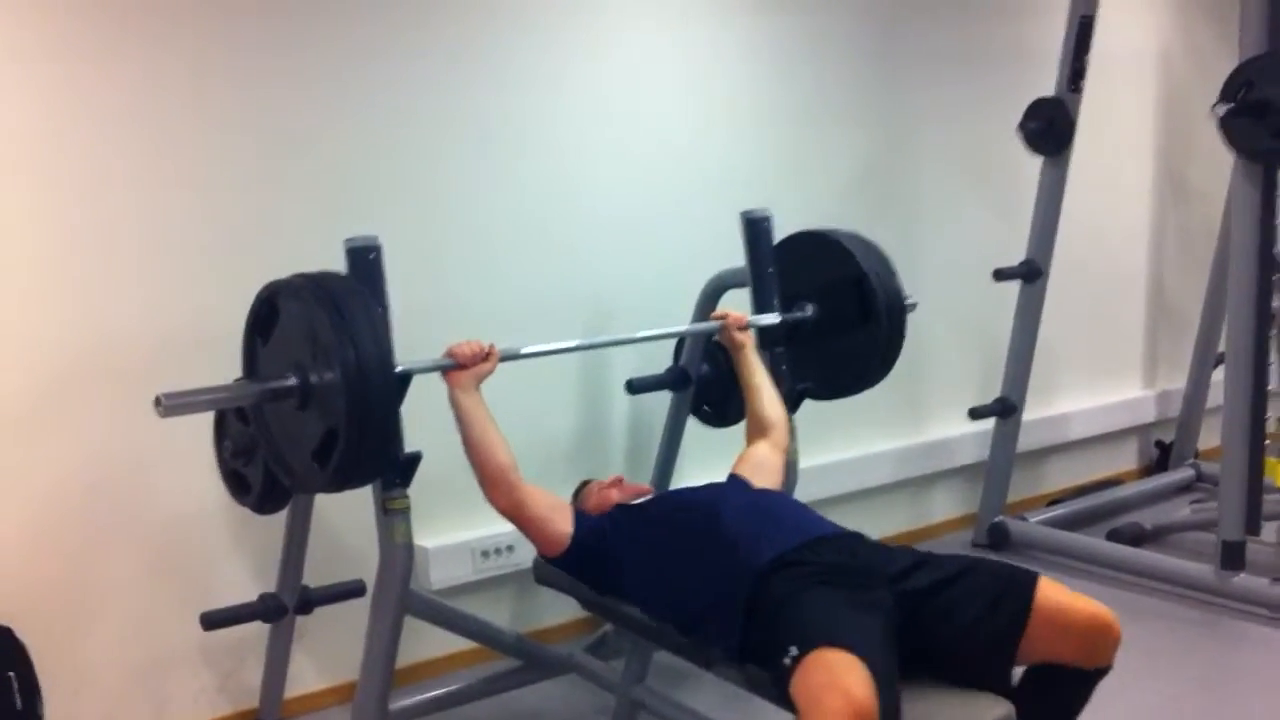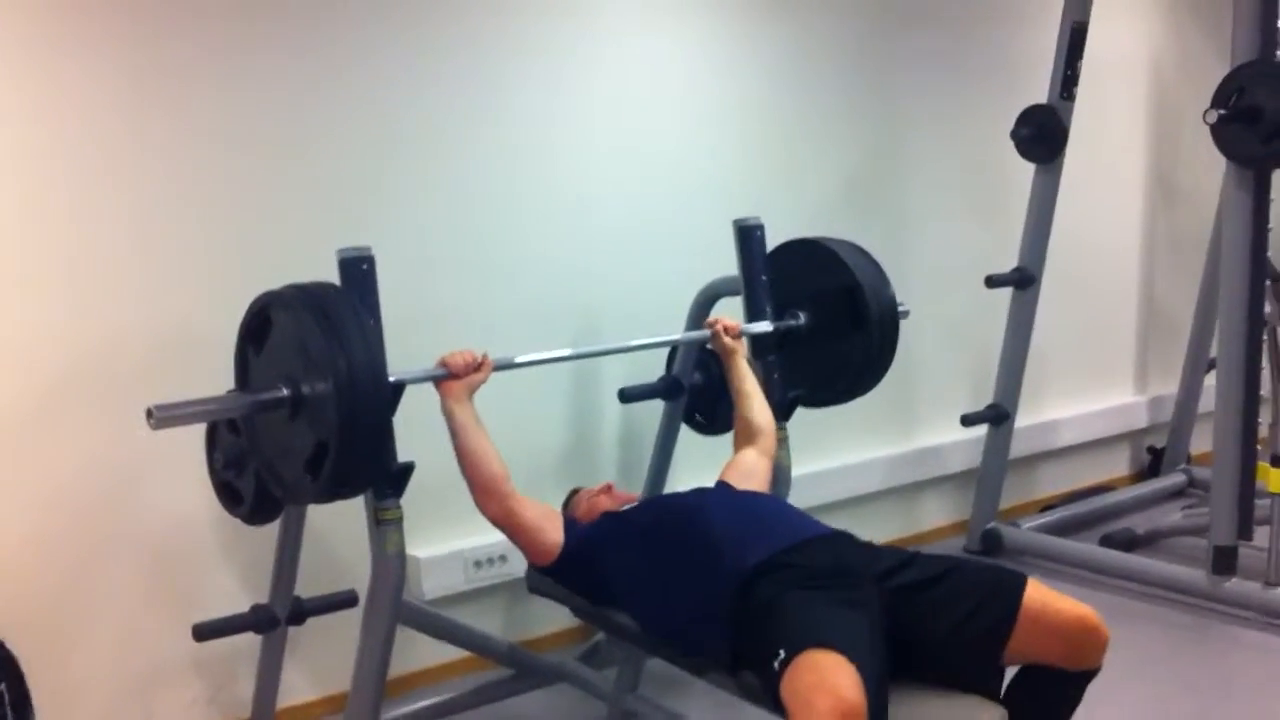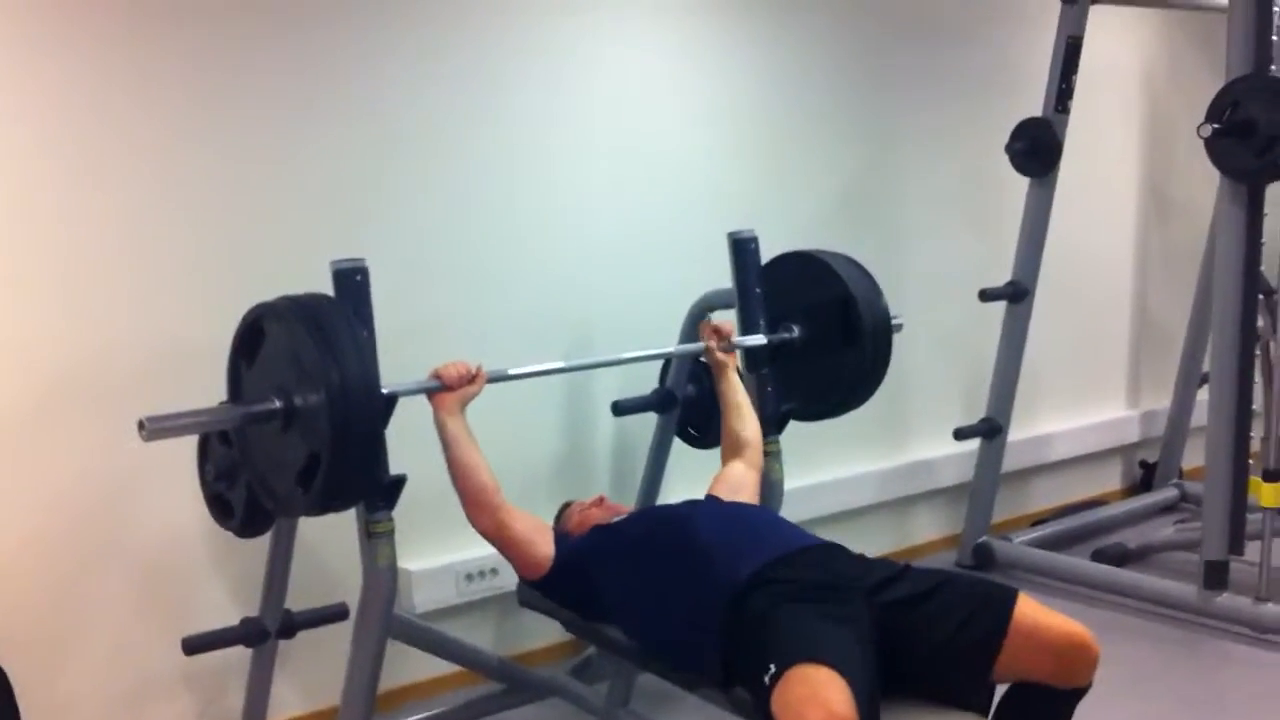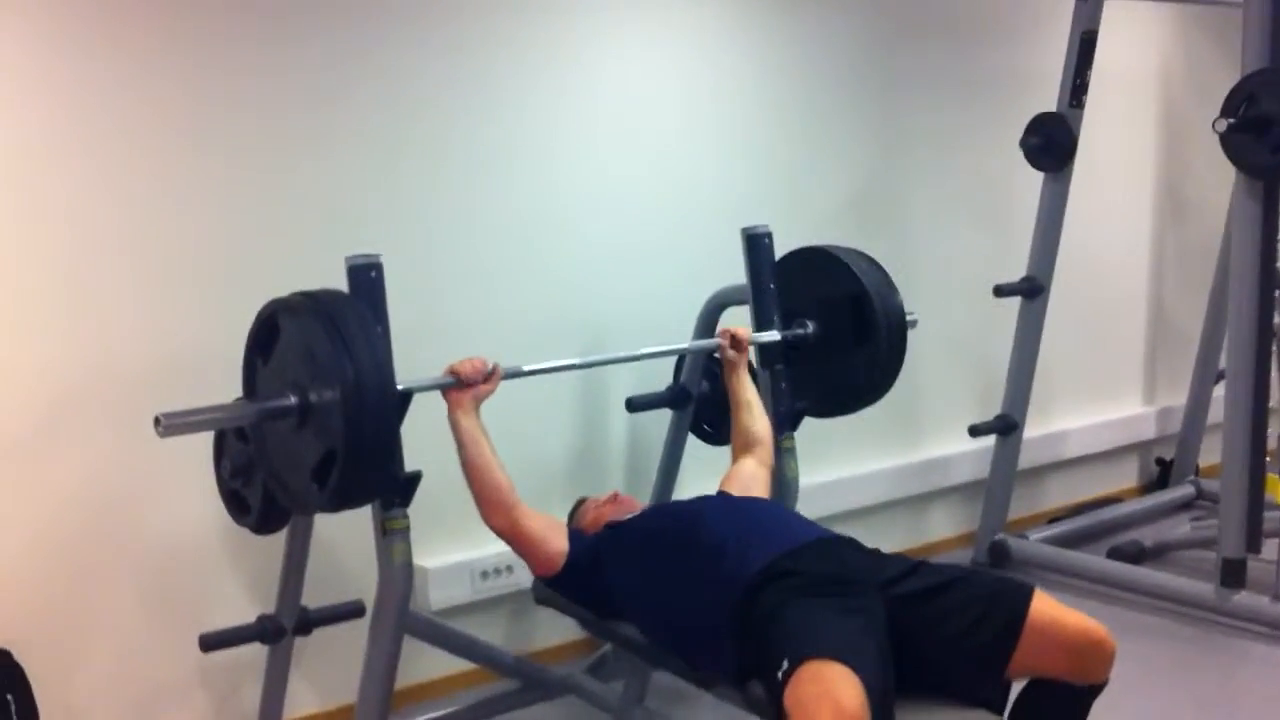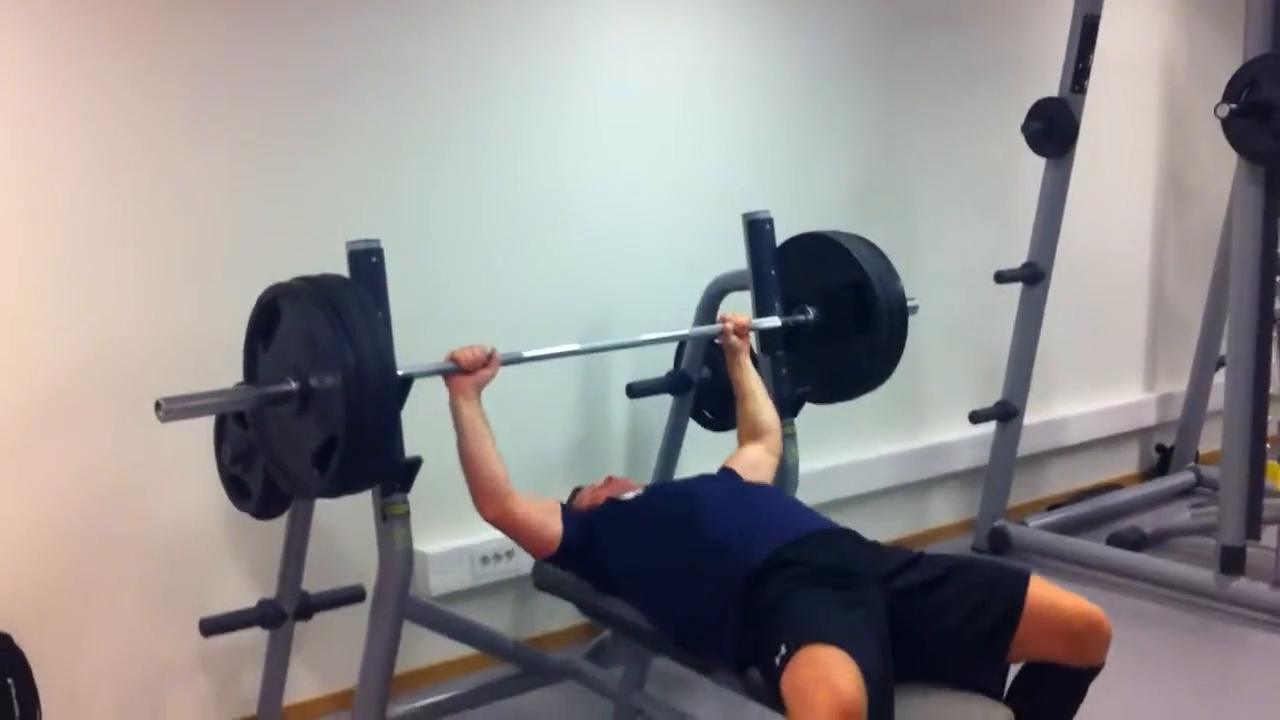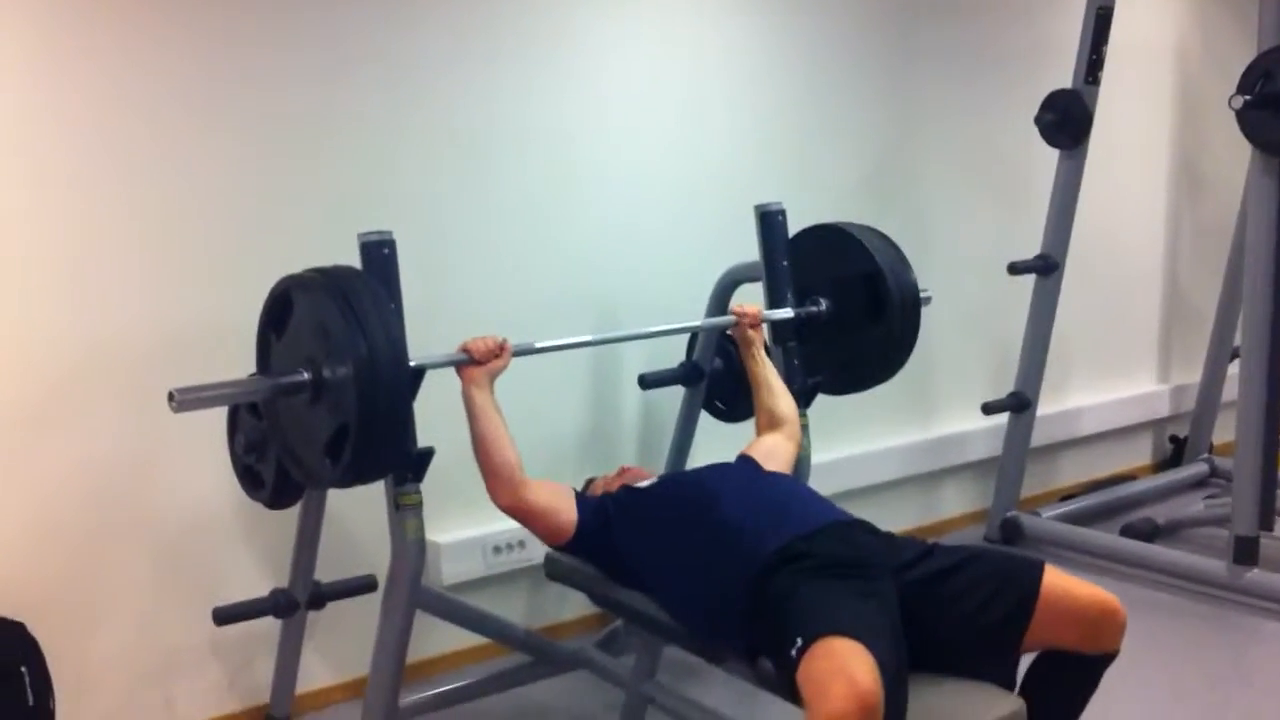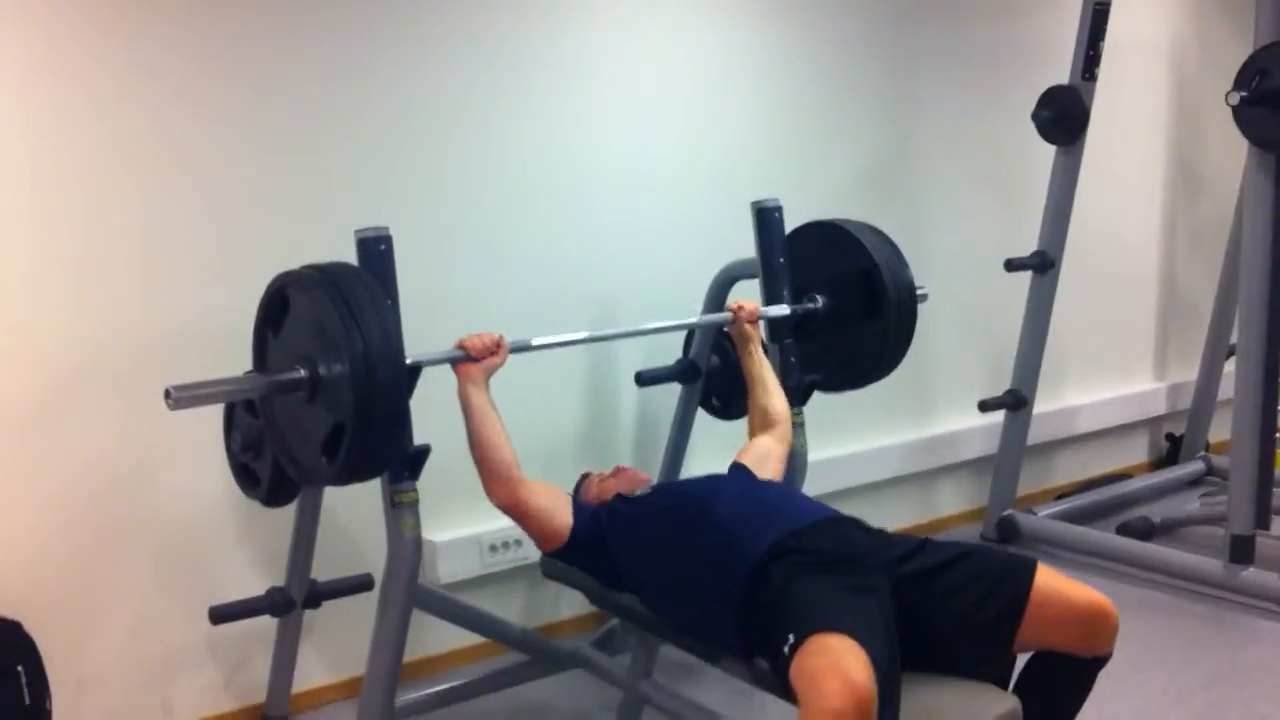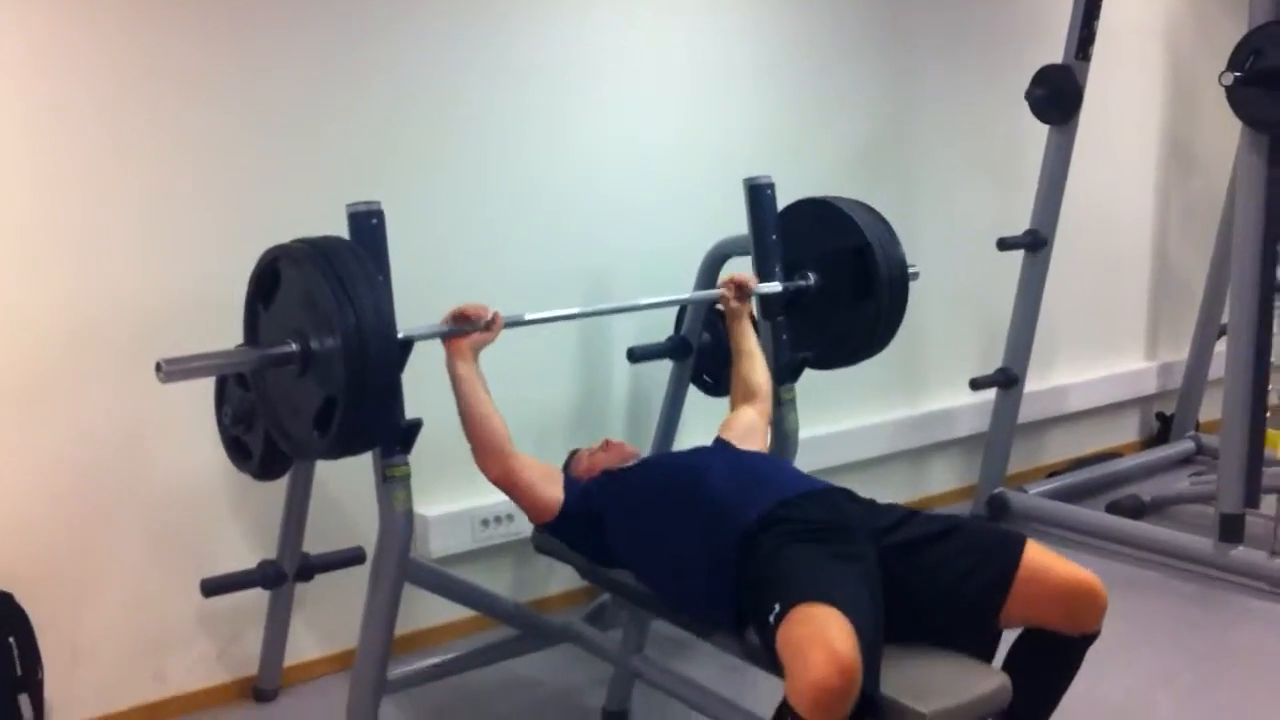
dt=0.2s
person 1, frame 1
left shoulder: (719, 500)
right shoulder: (600, 540)
left elbow: (771, 437)
right elbow: (510, 494)
left wrist: (743, 350)
right wrist: (465, 389)
left hip: (868, 562)
right hip: (787, 591)
left knee: (1092, 631)
person 1, frame 2
left shoulder: (704, 507)
right shoulder: (591, 548)
left elbow: (758, 445)
right elbow: (501, 503)
left wrist: (734, 358)
right wrist: (457, 399)
left hip: (855, 562)
right hip: (775, 593)
left knee: (1080, 635)
person 1, frame 3
left shoulder: (695, 520)
right shoulder: (584, 563)
left elbow: (745, 455)
right elbow: (493, 517)
left wrist: (724, 369)
right wrist: (449, 412)
left hip: (849, 575)
right hip: (766, 606)
left knee: (1071, 651)
person 1, frame 4
left shoulder: (707, 515)
right shoulder: (597, 560)
left elbow: (755, 453)
right elbow: (507, 516)
left wrist: (735, 367)
right wrist: (464, 410)
left hip: (864, 573)
right hip: (779, 602)
left knee: (1087, 649)
person 1, frame 5
left shoulder: (716, 492)
right shoulder: (596, 534)
left elbow: (764, 441)
right elbow: (501, 504)
left wrist: (738, 355)
right wrist: (465, 396)
left hip: (860, 561)
right hip: (778, 591)
left knee: (1083, 630)
person 1, frame 6
left shoulder: (730, 480)
right shoulder: (609, 521)
left elbow: (784, 432)
right elbow: (514, 492)
left wrist: (751, 346)
right wrist: (478, 385)
left hip: (872, 550)
right hip: (790, 581)
left knee: (1098, 619)
person 1, frame 7
left shoulder: (721, 488)
right shoulder: (603, 529)
left elbow: (775, 431)
right elbow: (511, 491)
left wrist: (749, 344)
right wrist: (473, 383)
left hip: (865, 549)
right hip: (784, 580)
left knee: (1091, 621)
person 1, frame 8
left shoulder: (707, 461)
right shoulder: (593, 504)
left elbow: (754, 406)
right elbow: (502, 465)
left wrist: (738, 319)
right wrist: (463, 358)
left hip: (854, 520)
right hip: (774, 549)
left knee: (1079, 598)
